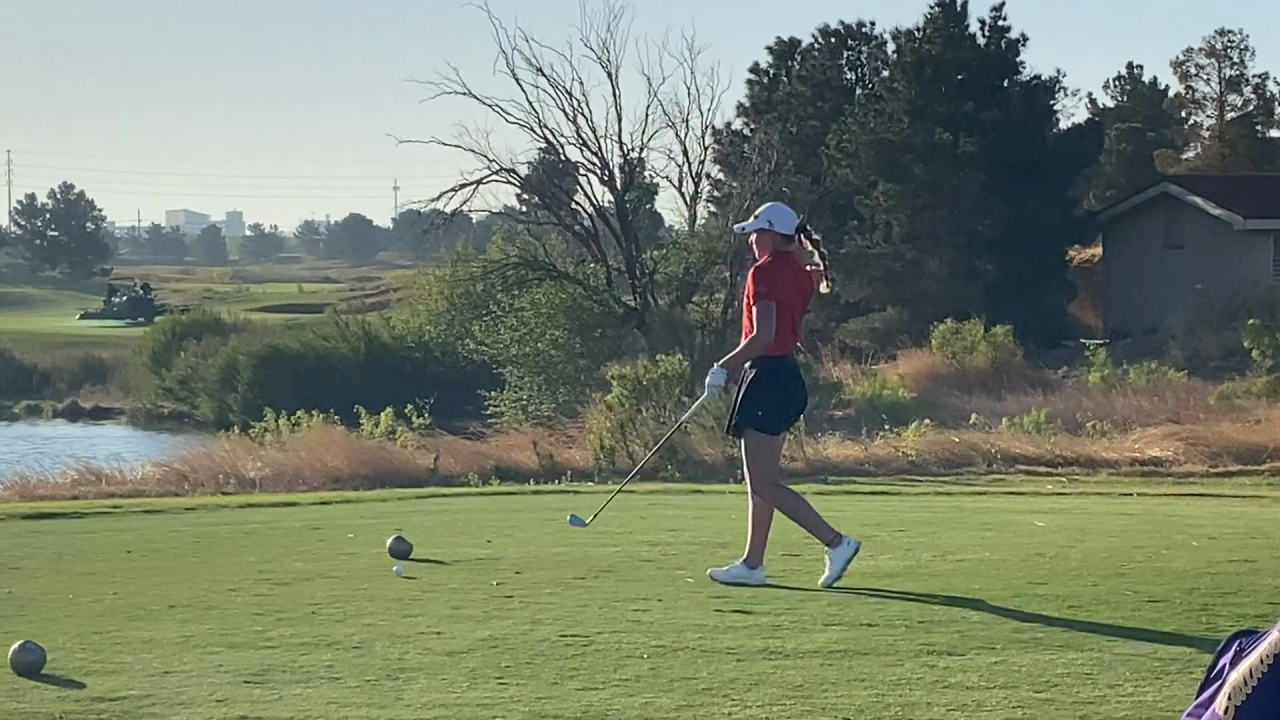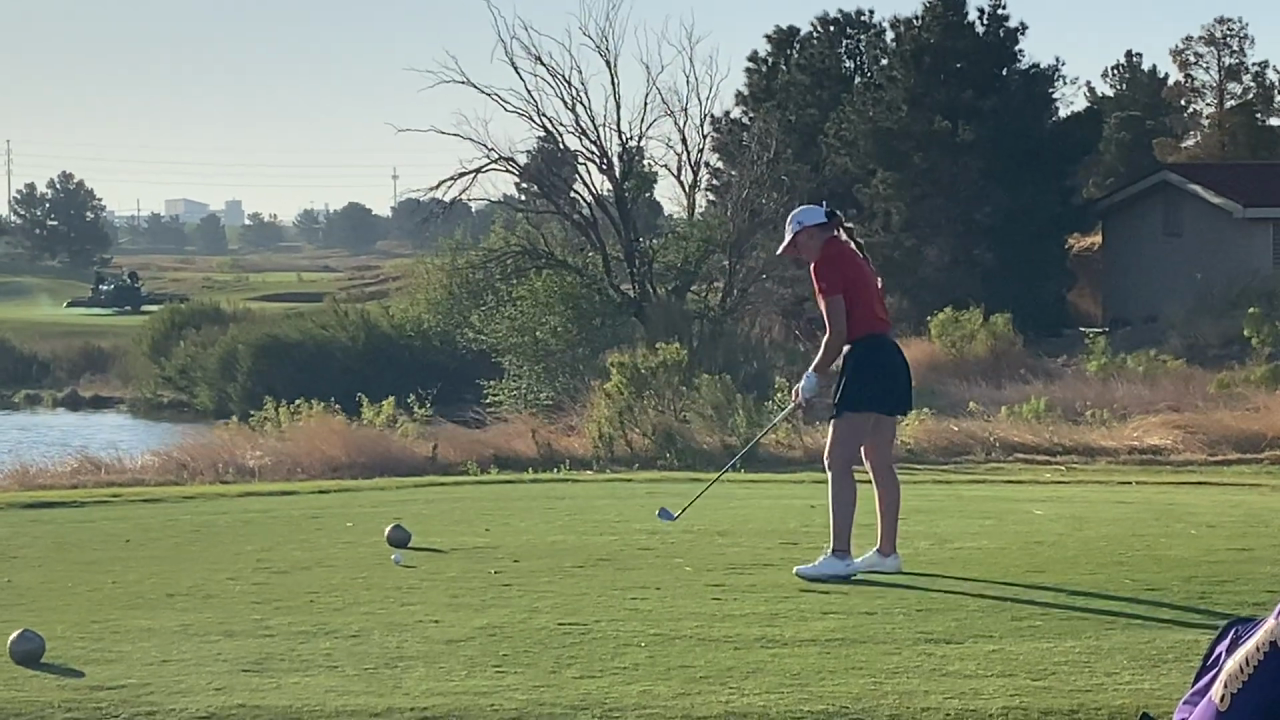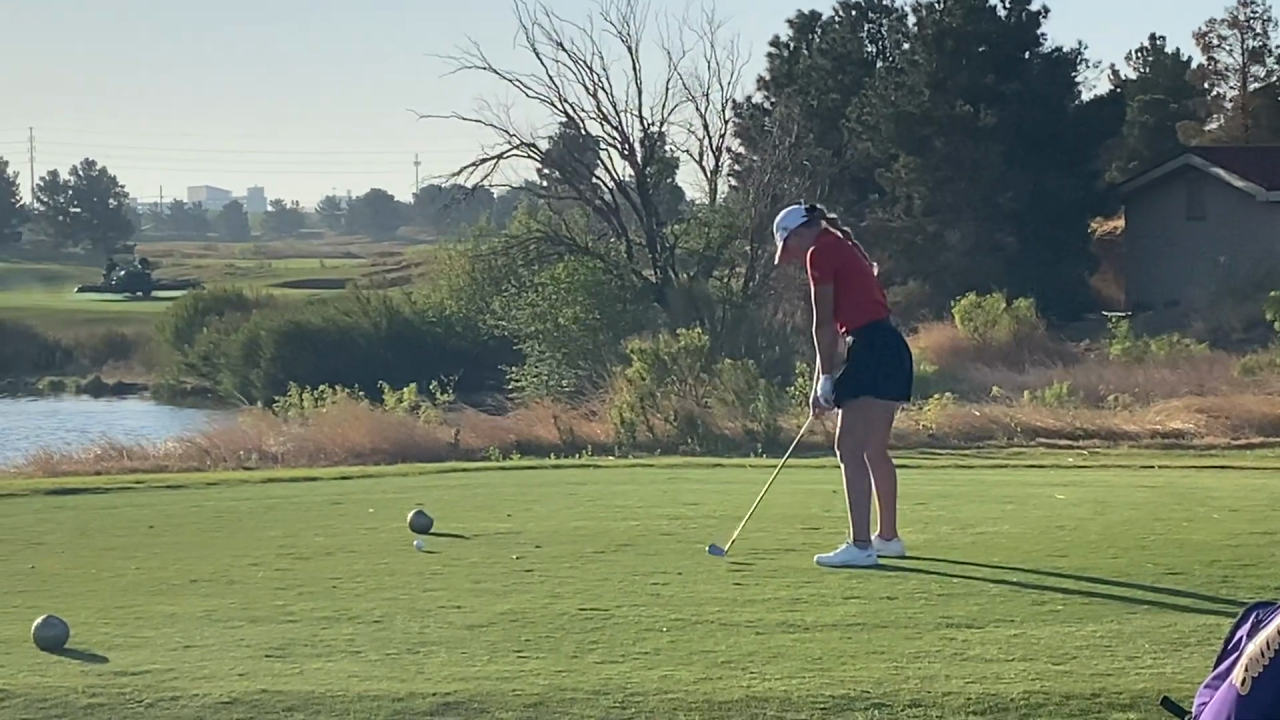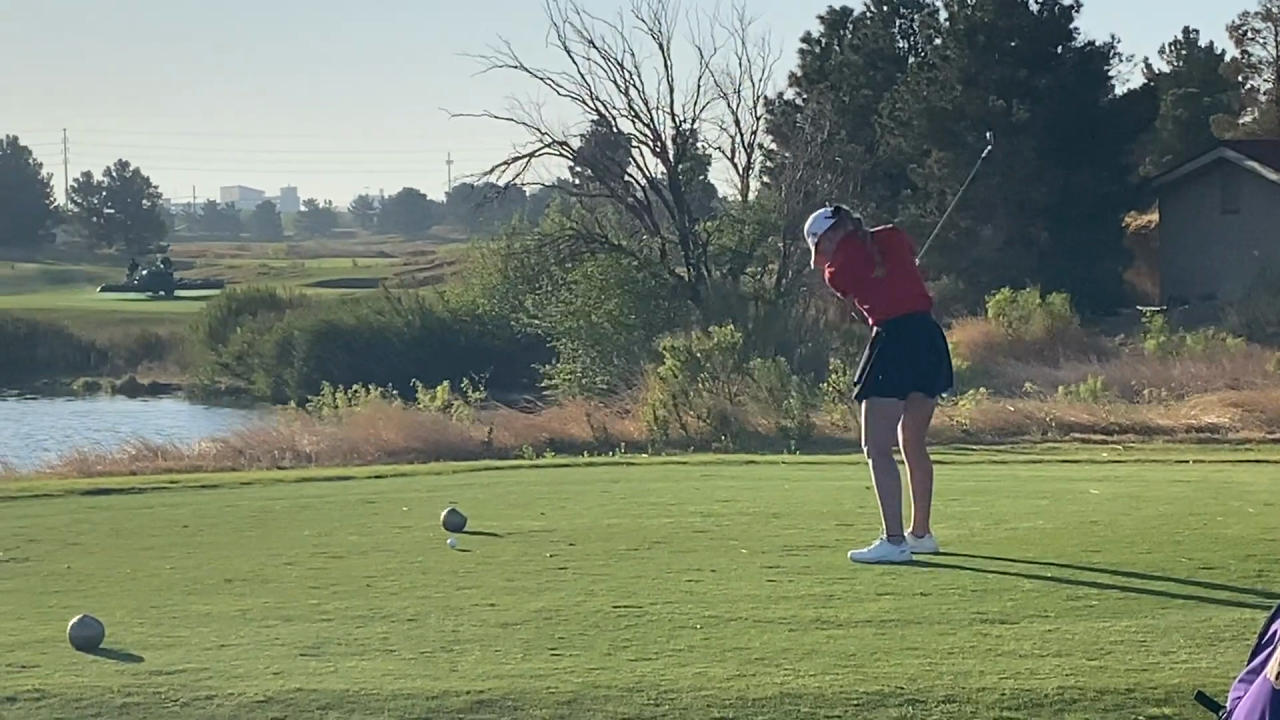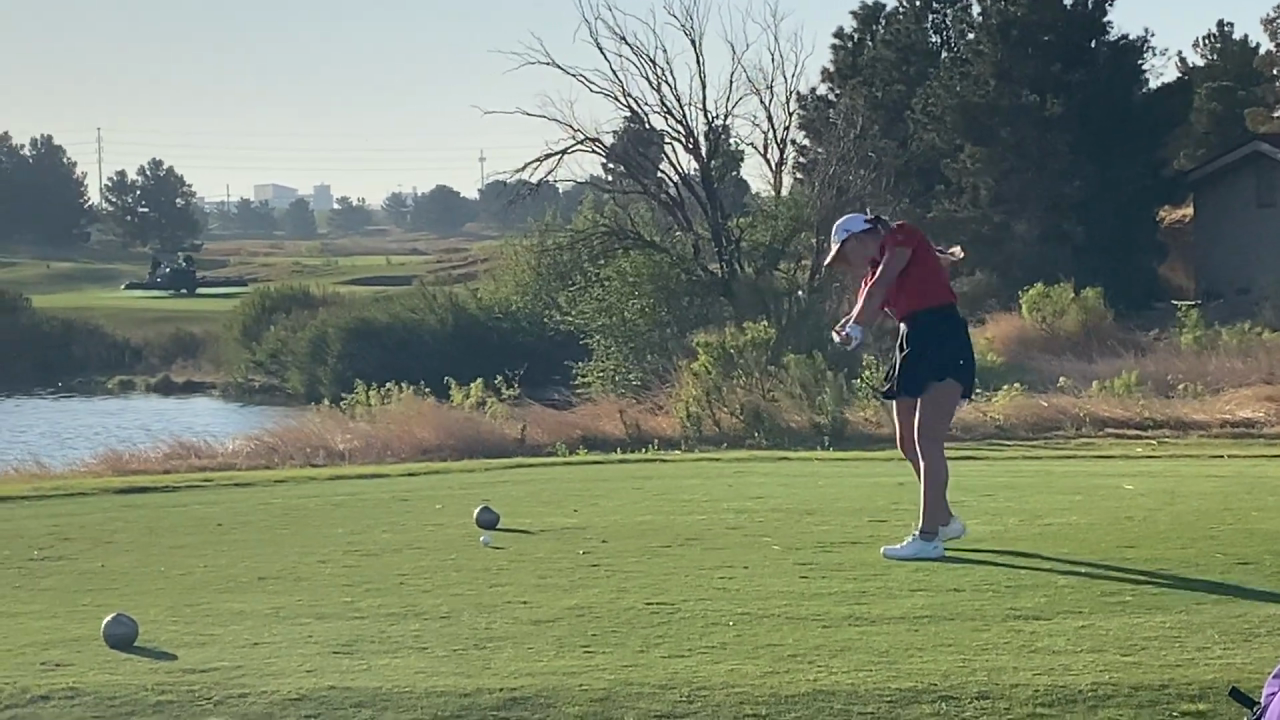
dt=1s
person 1, frame 1
left shoulder: (764, 272)
right shoulder: (802, 274)
left elbow: (762, 338)
left wrist: (722, 368)
left hip: (768, 379)
right hip: (787, 377)
left knee: (765, 484)
right knee: (758, 476)
left ankle: (837, 542)
right ankle: (750, 565)
person 1, frame 2
left shoulder: (825, 262)
right shoulder: (850, 256)
left elbow: (837, 333)
left wrist: (811, 377)
right wrist: (816, 376)
left hip: (867, 362)
right hip: (888, 360)
left knee: (838, 461)
right knee: (879, 463)
left ankle: (839, 556)
right ankle: (886, 552)
person 1, frame 3
left shoulder: (821, 252)
right shoulder: (839, 249)
left elbow: (824, 324)
right elbow: (833, 327)
left wrist: (826, 378)
right wrist: (820, 384)
left hip: (870, 351)
right hip: (885, 349)
left knee: (849, 449)
right knee: (875, 450)
left ankle: (860, 545)
right ankle: (887, 537)
person 1, frame 4
left shoulder: (836, 272)
right shoulder: (892, 236)
left hip: (894, 342)
right hip: (930, 337)
left knee: (877, 447)
right knee: (913, 445)
left ankle: (894, 541)
right ankle: (921, 533)
person 1, frame 5
left shoulder: (903, 235)
right shoulder: (872, 276)
left elbow: (885, 278)
right elbow: (871, 306)
left wrist: (856, 322)
right wrist: (851, 325)
left hip: (942, 334)
right hip: (912, 343)
left knee: (927, 438)
right knee: (909, 443)
left ankle: (927, 536)
right ankle: (944, 518)
